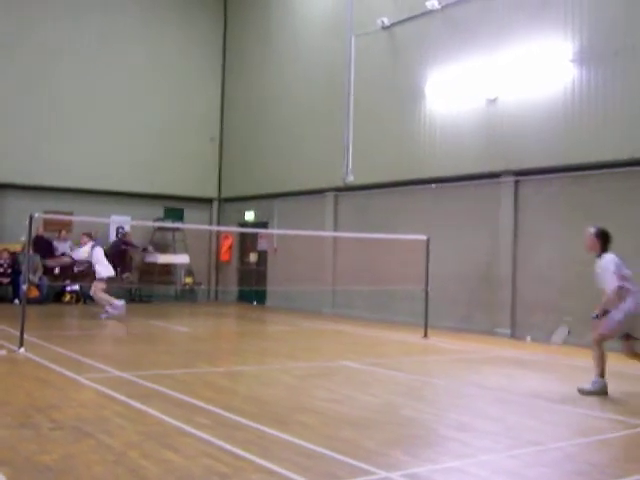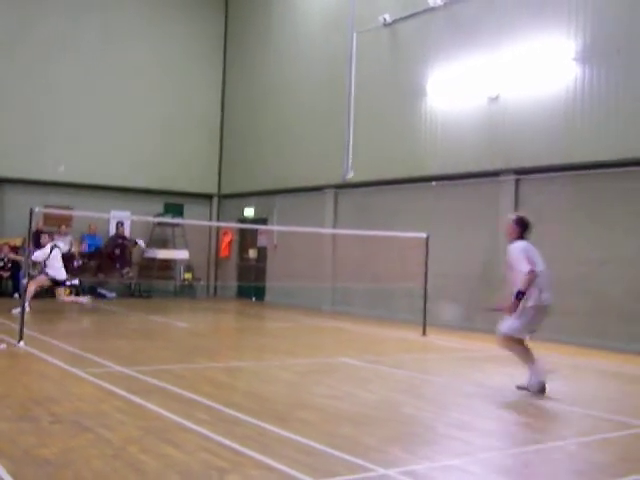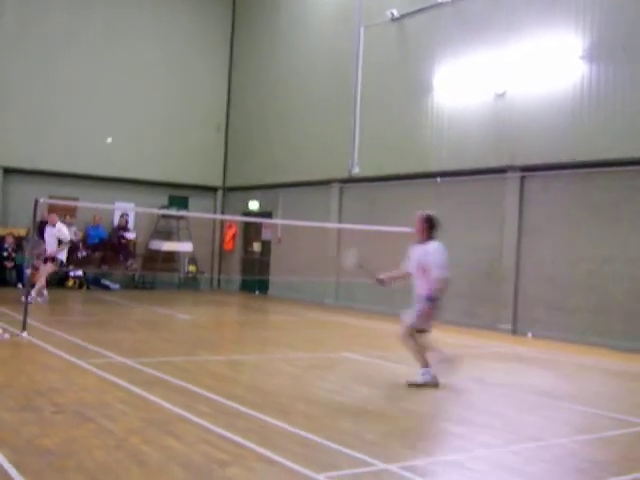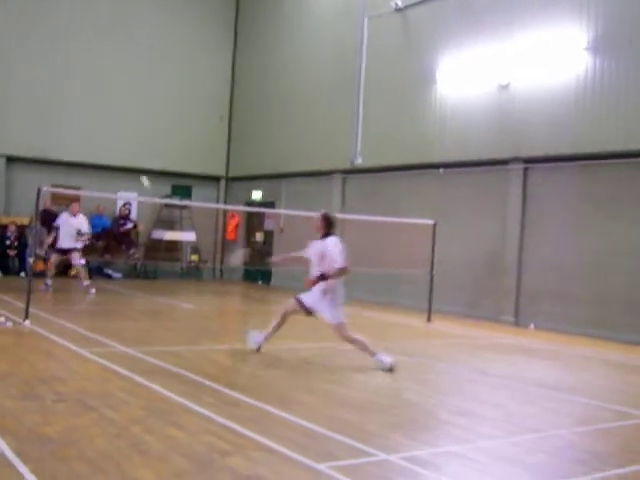
dt=0.3s
person 1, frame 1
left shoulder: (606, 262)
right shoulder: (603, 261)
left elbow: (615, 291)
left wrist: (602, 311)
right wrist: (601, 309)
right hip: (623, 306)
left knee: (596, 339)
left ankle: (599, 383)
person 1, frame 2
left shoulder: (516, 248)
right shoulder: (526, 248)
left elbow: (529, 273)
left wrist: (516, 298)
right wrist: (516, 299)
left hip: (532, 303)
right hip: (537, 302)
left knee: (504, 339)
right knee: (515, 340)
left ankle: (536, 370)
right ankle: (534, 380)
person 1, frame 3
left shoulder: (434, 250)
right shoulder: (416, 248)
left elbow: (443, 279)
right elbow: (408, 271)
left wrist: (430, 301)
right wrist: (386, 278)
left hip: (427, 300)
right hip: (422, 299)
left knee: (406, 334)
right knee: (409, 334)
left ankle: (427, 374)
person 1, frame 4
left shoulder: (333, 243)
right shoulder: (317, 244)
left elbow: (343, 269)
right elbow: (306, 254)
left wrist: (320, 277)
right wrist: (283, 257)
left hip: (328, 295)
right hip: (315, 294)
left knee: (344, 334)
right knee: (285, 311)
left ankle: (380, 358)
right ankle: (261, 339)
